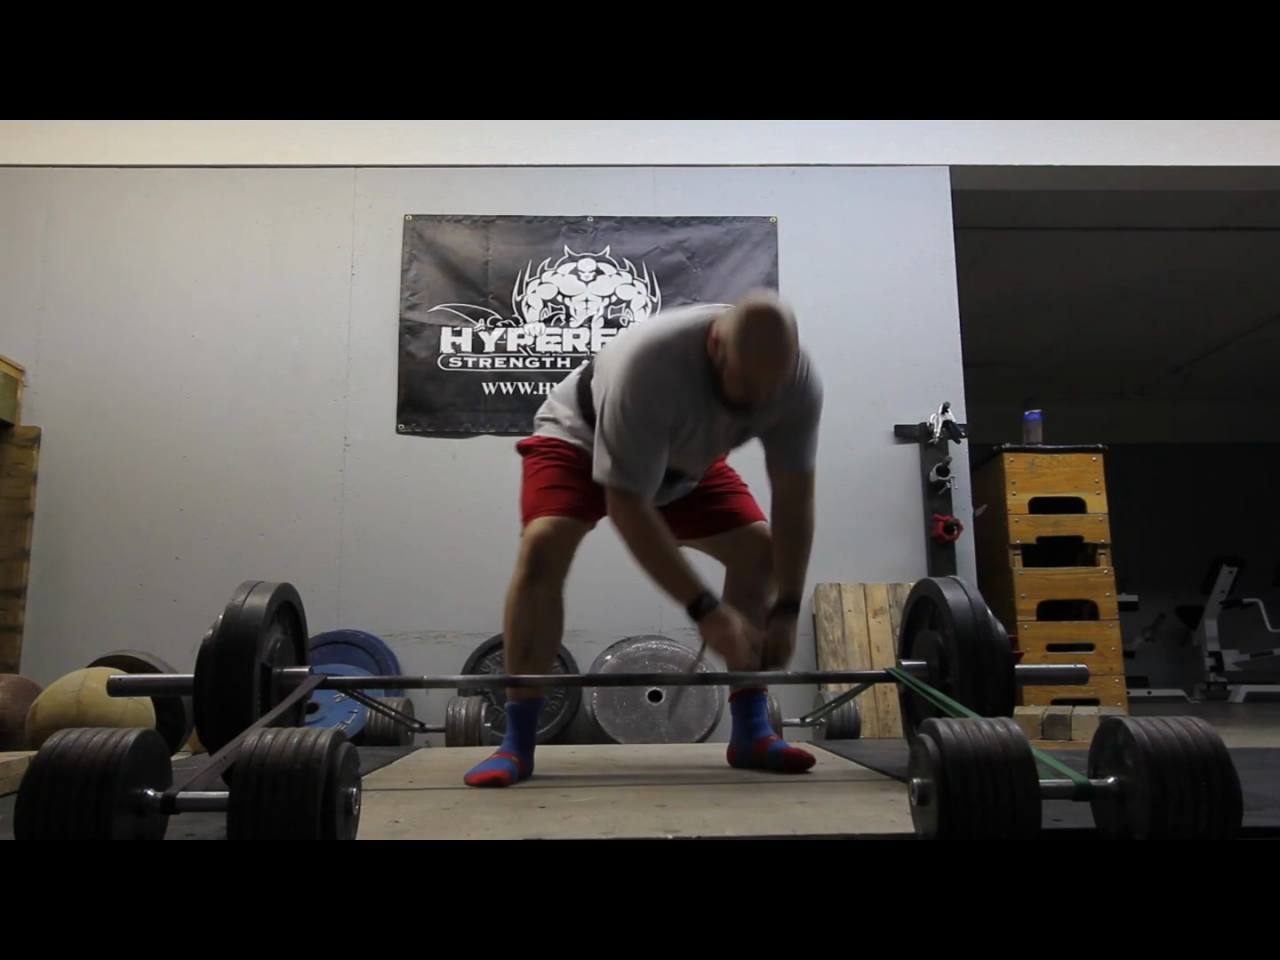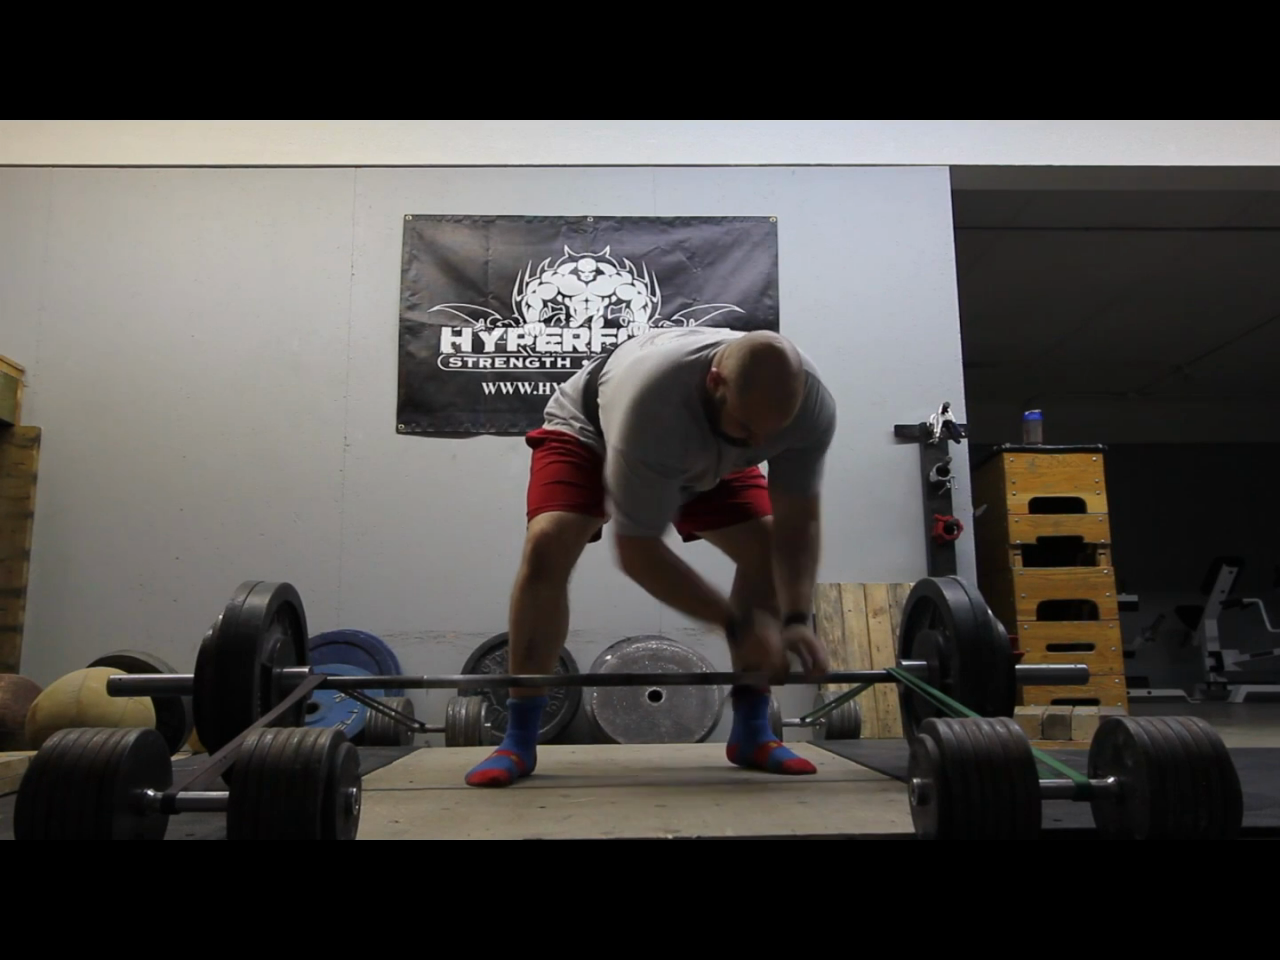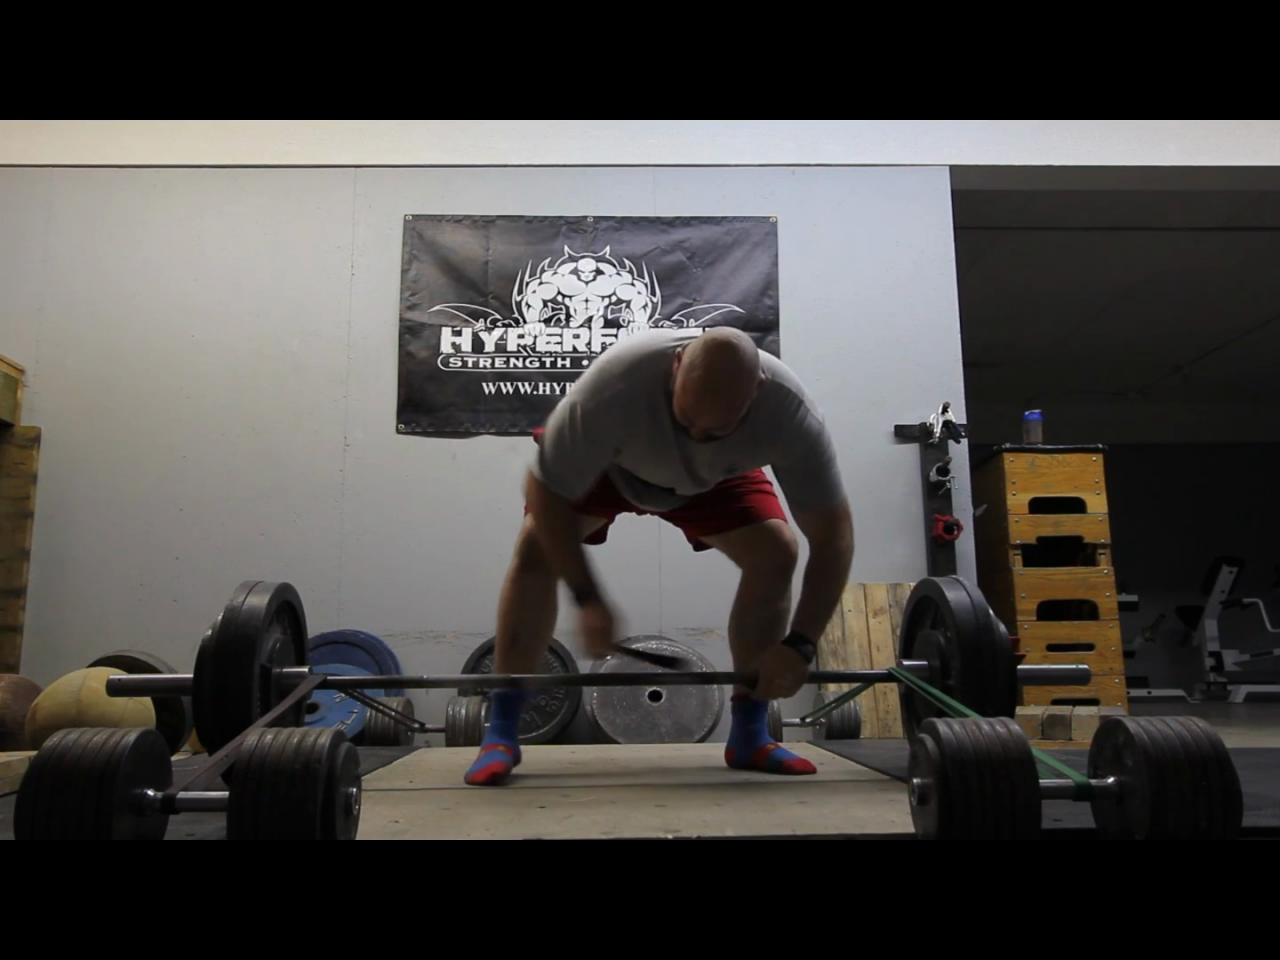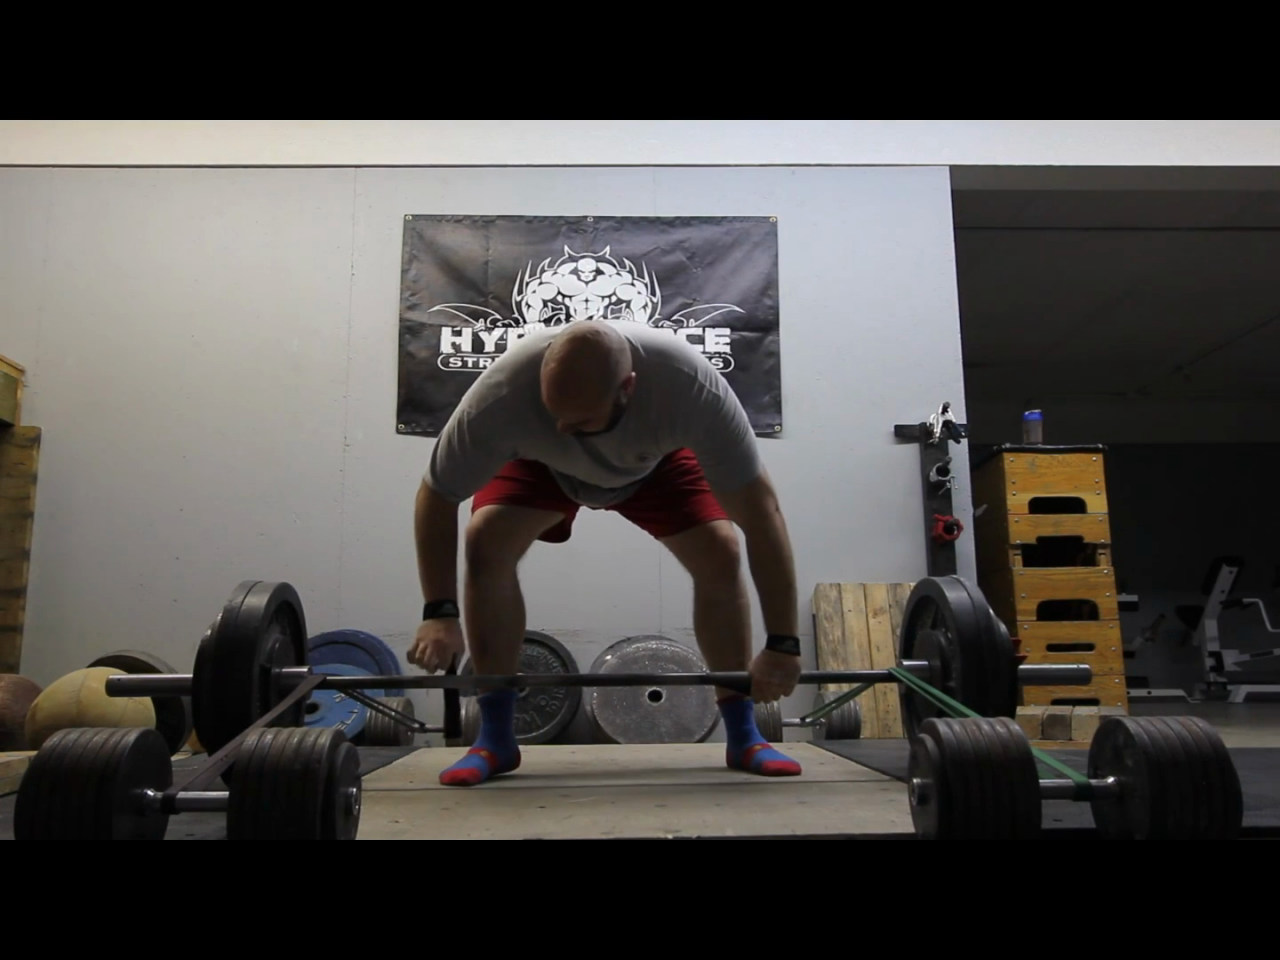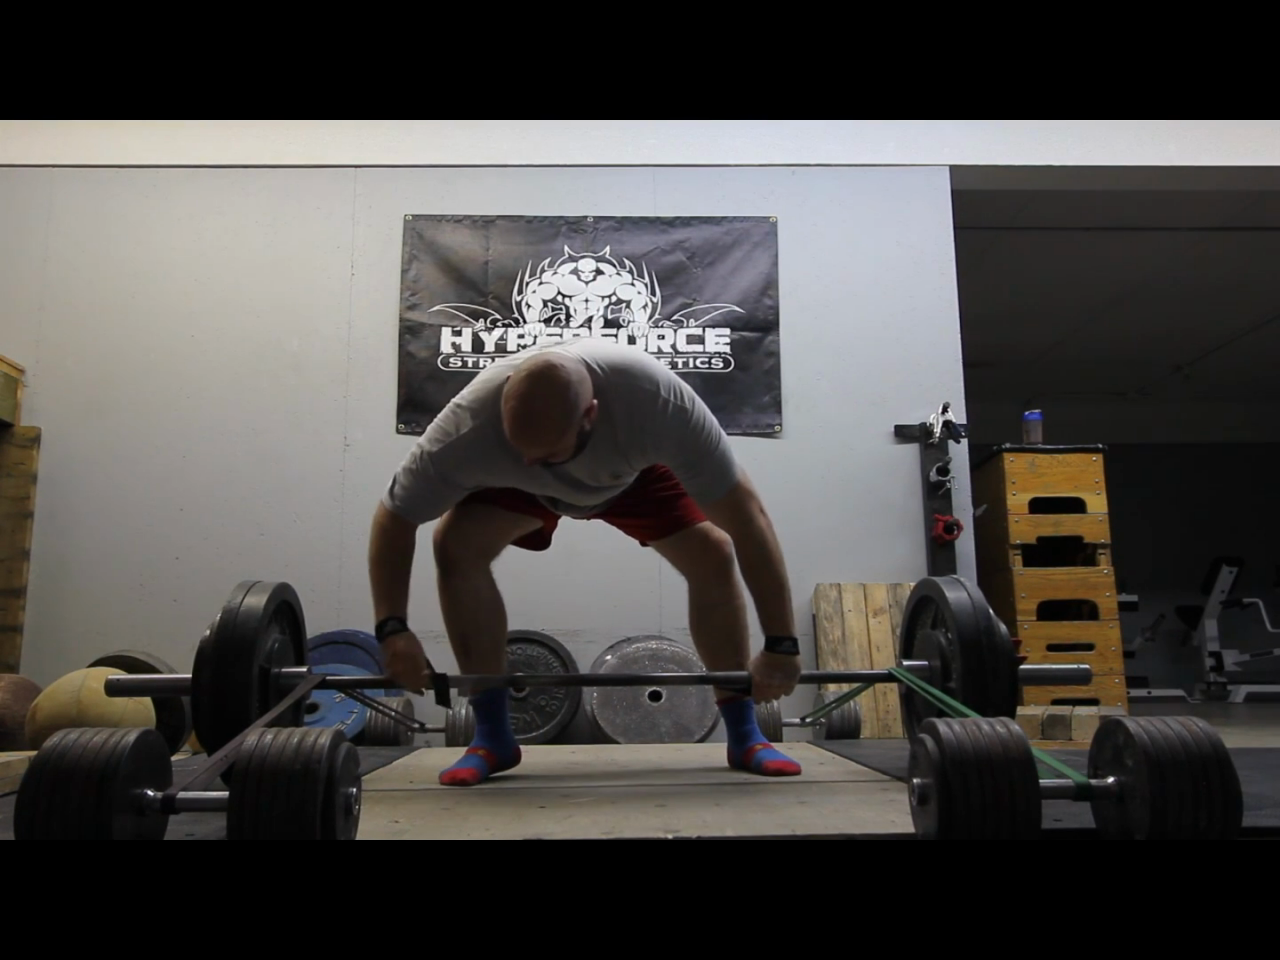
dt=1s
person 1, frame 1
left shoulder: (800, 385)
right shoulder: (651, 366)
left elbow: (795, 498)
right elbow: (627, 507)
left wrist: (787, 607)
right wrist: (707, 611)
right hip: (579, 435)
left knee: (760, 552)
right knee: (543, 547)
left ankle: (750, 734)
right ankle: (518, 742)
person 1, frame 2
left shoulder: (810, 403)
right shoulder: (652, 403)
left elbow: (797, 517)
right elbow: (638, 553)
left wrist: (797, 620)
right wrist: (741, 625)
right hip: (588, 427)
left knee: (768, 545)
right knee: (547, 545)
left ankle: (751, 731)
right ankle: (518, 739)
person 1, frame 3
left shoulder: (788, 411)
right shoulder: (616, 385)
left elbow: (834, 535)
right elbow: (547, 488)
left wrist: (800, 644)
right wrist: (588, 598)
right hip: (596, 455)
left knee: (776, 552)
right knee: (536, 542)
left ankle: (749, 734)
right ankle: (502, 730)
person 1, frame 4
left shoulder: (691, 387)
right shoulder: (504, 392)
left elbow: (759, 510)
right elbow: (436, 497)
left wrist: (783, 644)
right wrist: (440, 613)
left hip: (657, 459)
right hip: (540, 460)
left knee: (720, 554)
right knee: (485, 544)
left ankle: (743, 735)
right ankle: (495, 737)
person 1, frame 5
left shoulder: (659, 403)
right shoulder: (469, 426)
left elbow: (746, 516)
right elbow: (395, 517)
left wrist: (780, 646)
right wrist: (391, 627)
left hip: (638, 468)
left knee: (714, 556)
right knee: (456, 546)
left ankle: (743, 734)
right ankle: (493, 736)
